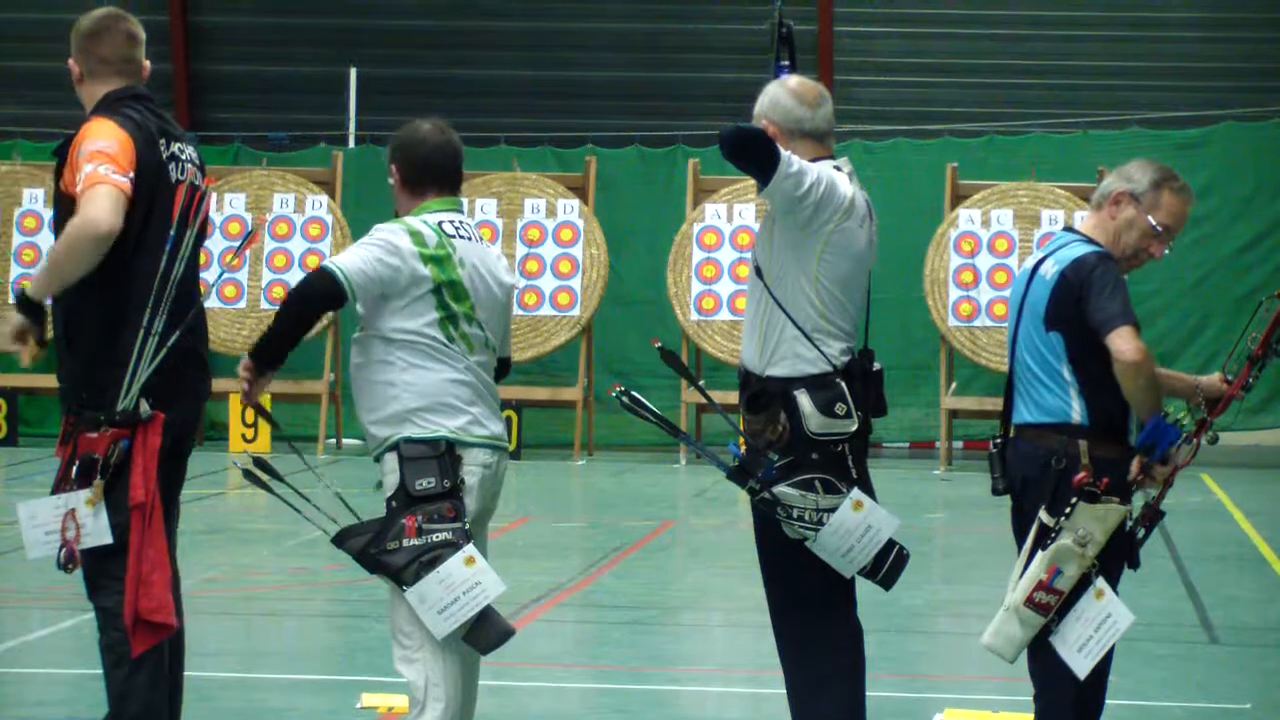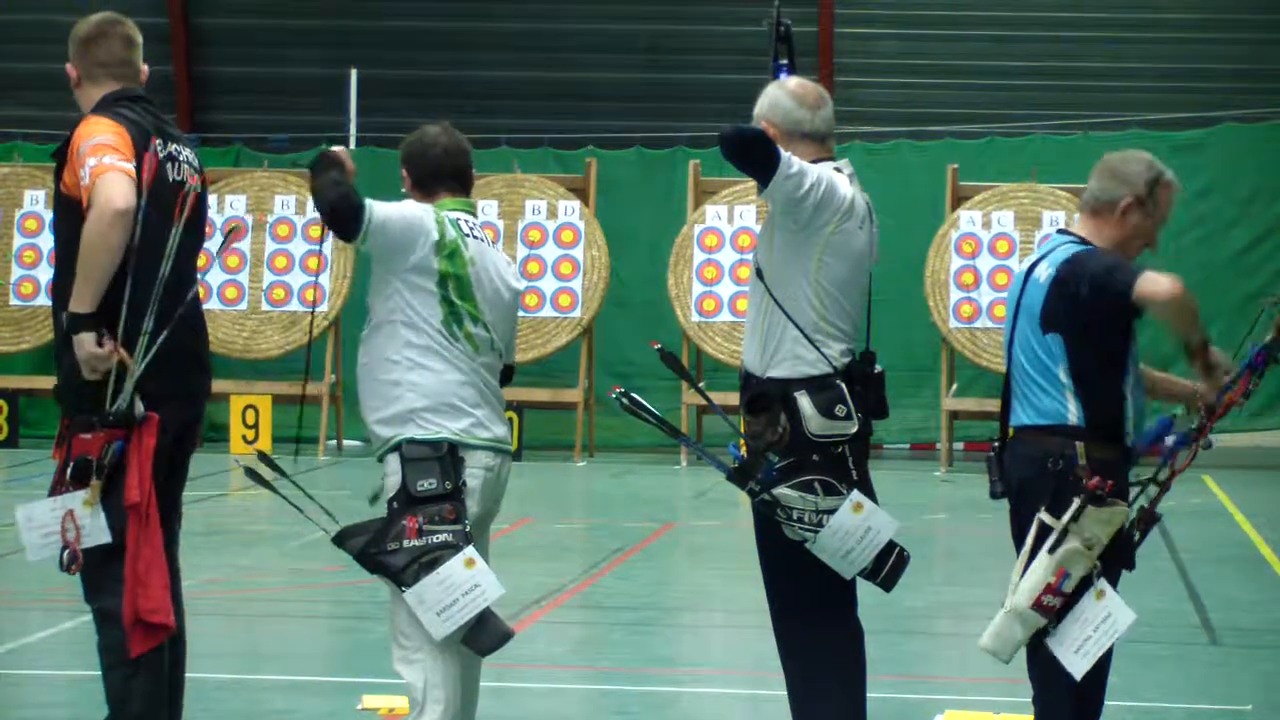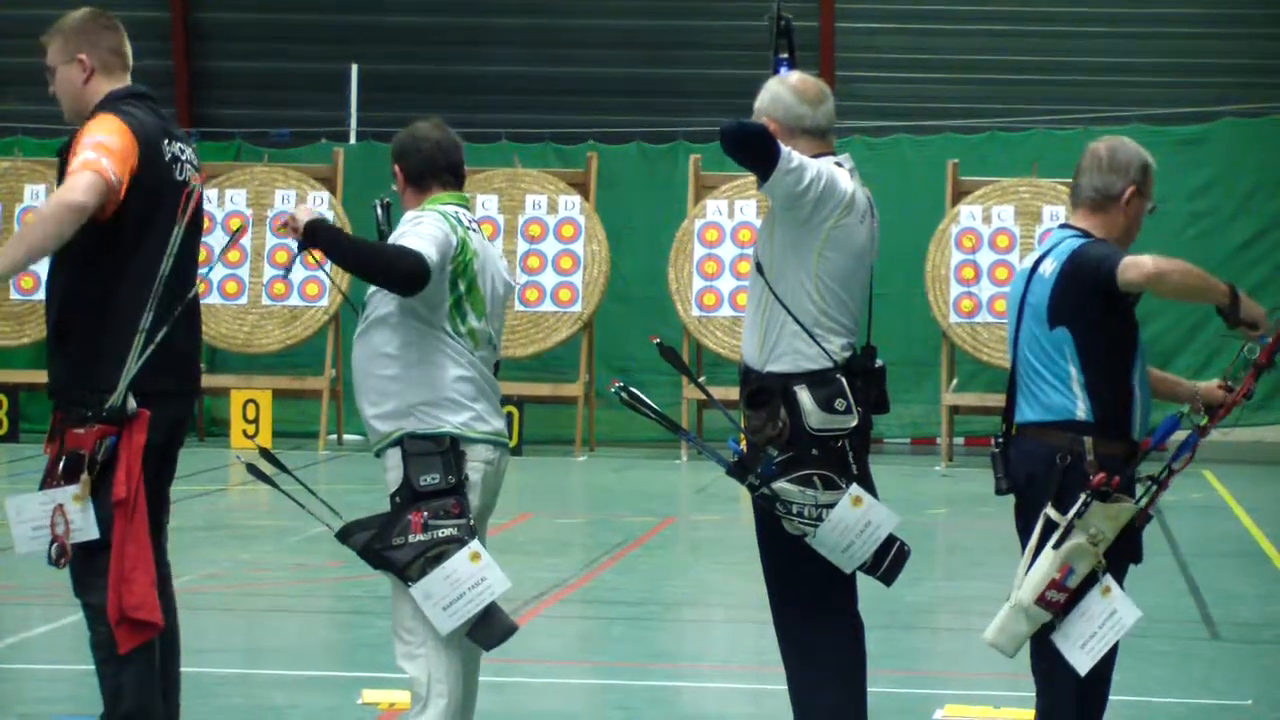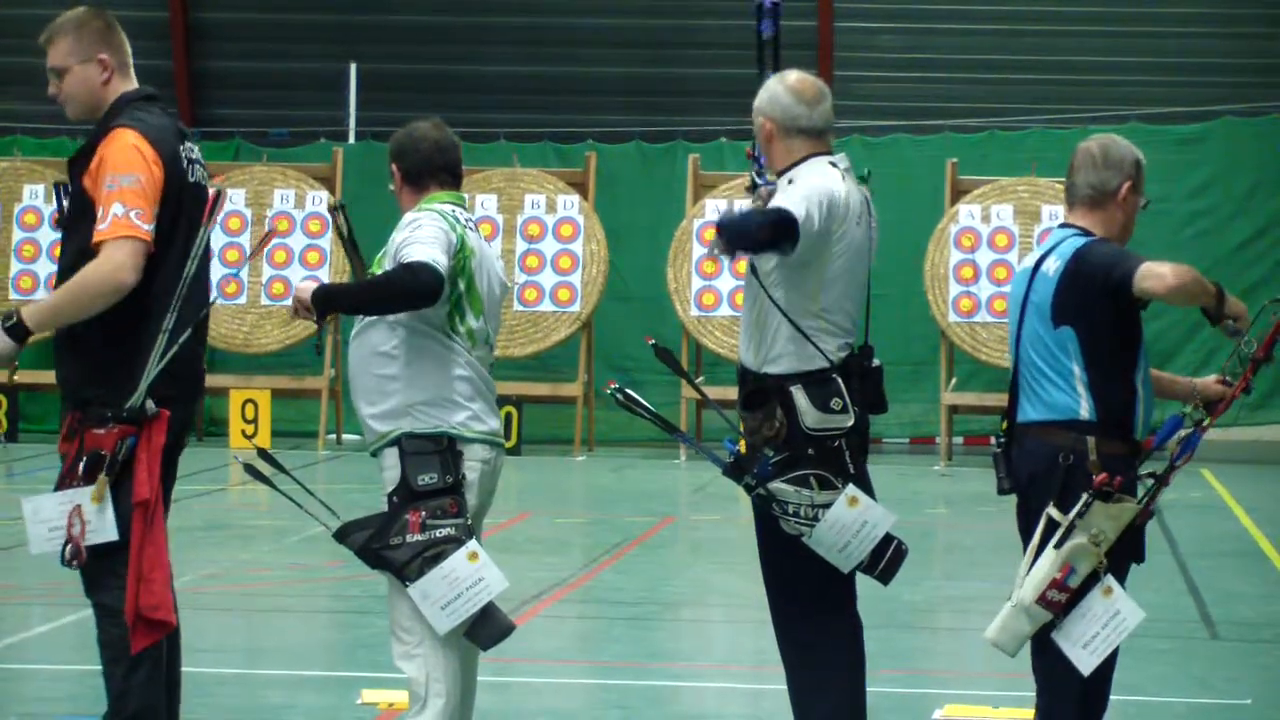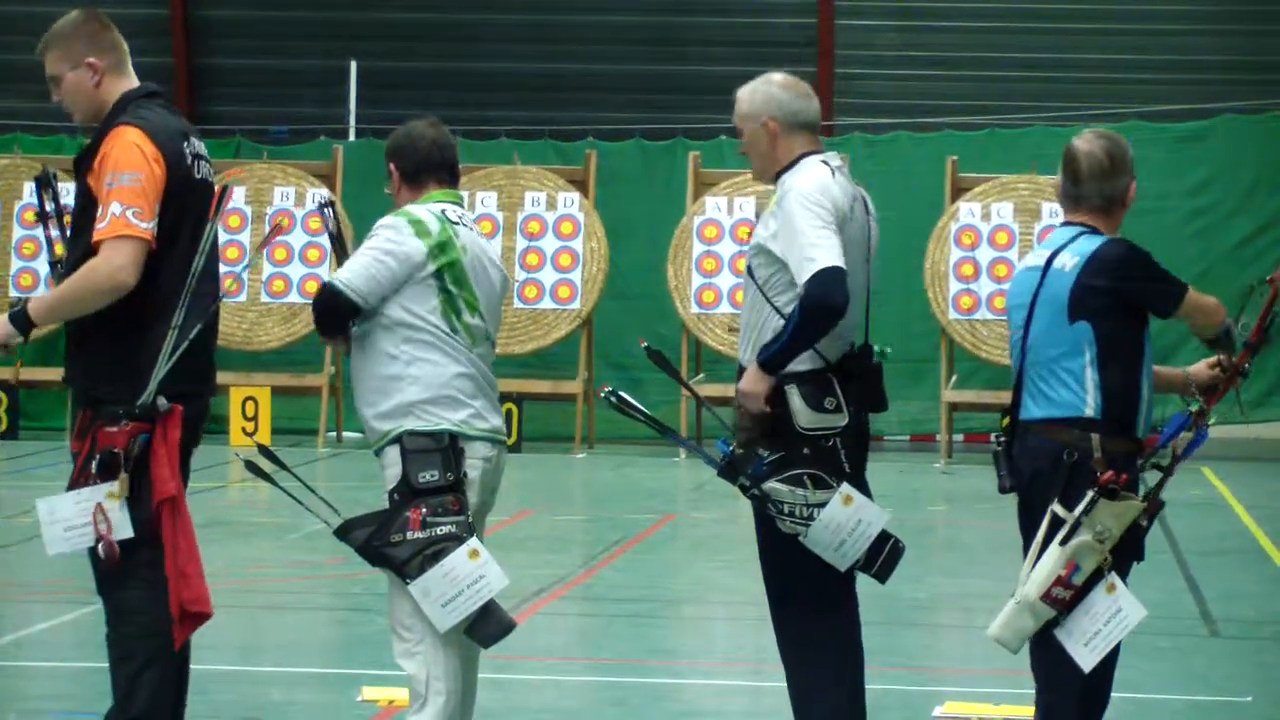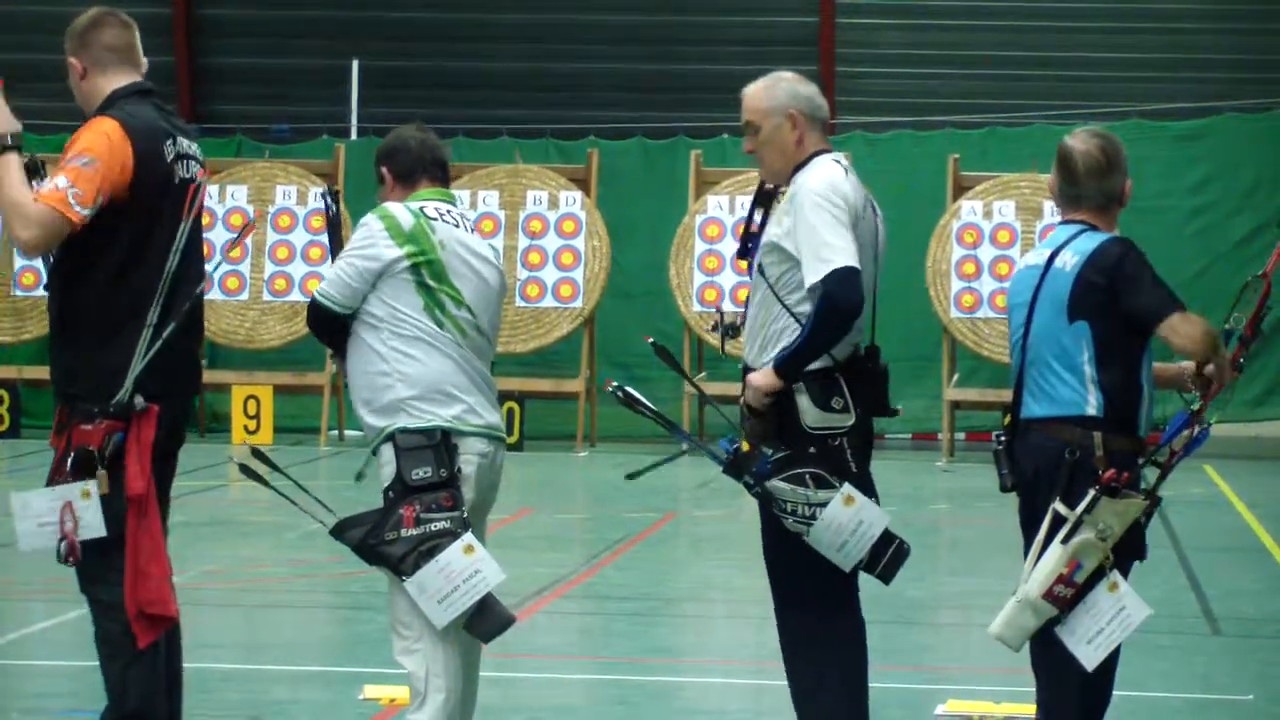
dt=0.7s
person 1, frame 1
left shoulder: (106, 133)
right shoulder: (176, 139)
left elbow: (99, 223)
left hip: (120, 387)
right hip: (172, 379)
left knee: (117, 568)
right knee: (149, 562)
person 1, frame 2
left shoulder: (100, 131)
right shoulder: (176, 143)
left elbow: (114, 208)
left wrist: (80, 318)
left hip: (119, 388)
right hip: (174, 381)
left knee: (117, 573)
right knee: (152, 564)
person 1, frame 3
left shoulder: (112, 127)
right shoulder: (171, 138)
left elbow: (78, 200)
left hip: (112, 388)
right hip: (159, 381)
left knee: (108, 571)
right knee: (141, 561)
person 1, frame 4
left shoulder: (126, 141)
right shoulder: (169, 135)
left elbow: (118, 268)
left hip: (124, 394)
right hip: (154, 387)
left knee: (119, 573)
right knee: (139, 566)
person 1, frame 5
left shoulder: (129, 140)
right shoulder: (176, 133)
left elbow: (119, 268)
right wrist: (74, 243)
left hip: (132, 393)
right hip: (164, 385)
left knee: (129, 570)
right knee: (147, 563)
person 1, frame 6
left shoulder: (109, 132)
right shoulder: (178, 137)
right wrist: (66, 188)
left hip: (113, 388)
right hip: (161, 380)
left knee: (114, 568)
right knee: (140, 560)
person 2, frame 1
left shoulder: (814, 189)
right shoulder: (841, 191)
left elbow: (736, 142)
left wrist: (768, 139)
left hip: (802, 419)
right hip: (816, 407)
left knee: (812, 599)
right knee: (809, 594)
person 2, frame 2
left shoulder: (817, 192)
right shoulder: (843, 192)
left elbow: (738, 143)
left wrist: (763, 136)
left hip: (803, 421)
right hip: (815, 411)
left knee: (812, 601)
right knee: (812, 598)
person 2, frame 3
left shoulder: (817, 186)
right shoulder: (843, 186)
left elbow: (737, 137)
left wrist: (765, 129)
left hip: (804, 417)
right hip: (814, 406)
left knee: (813, 595)
right knee: (810, 592)
person 2, frame 4
left shoulder: (813, 186)
right shoulder: (840, 184)
left elbow: (772, 229)
left wrist: (731, 229)
left hip: (801, 416)
right hip: (820, 408)
left knee: (810, 593)
right knee: (815, 591)
person 2, frame 5
left shoulder: (804, 187)
right shoulder: (841, 185)
left elbow: (826, 297)
left wrist: (762, 368)
left hip: (803, 414)
right hip: (826, 407)
left knee: (807, 590)
right knee: (818, 587)
person 2, frame 6
left shoulder: (817, 186)
right shoulder: (839, 184)
left elbow: (842, 298)
left wrist: (779, 371)
left hip: (810, 415)
right hip: (822, 409)
left knee: (812, 590)
right knee: (816, 588)
person 3, frame 1
left shoulder: (404, 240)
right shoulder: (490, 255)
left elbow: (315, 295)
left wrist: (262, 358)
right hip: (477, 451)
left knee: (425, 624)
person 3, frame 2
left shoulder: (420, 227)
right shoulder: (498, 259)
left elbow: (340, 208)
left wrist: (331, 163)
right hip: (479, 452)
left knee: (425, 624)
person 3, frame 3
left shoulder: (431, 223)
right shoulder: (484, 247)
left elbow: (407, 271)
left wrist: (315, 230)
left hip: (433, 447)
right hip: (469, 444)
left knee: (427, 615)
person 3, frame 4
left shoulder: (429, 222)
right shoulder: (477, 241)
left elbow: (420, 284)
left wrist: (324, 297)
right hip: (464, 444)
left knee: (424, 614)
person 3, frame 5
left shoulder: (411, 226)
right shoulder: (481, 245)
left elbow: (333, 306)
left wrist: (344, 332)
right wrist: (378, 329)
right hip: (472, 443)
left knee: (423, 615)
person 3, frame 6
left shoulder: (390, 223)
right shoulder: (482, 248)
left elbow: (323, 316)
left wrist: (366, 345)
right hip: (477, 442)
left knee: (425, 614)
person 4, frame 1
left shoulder: (1049, 258)
right shoulder: (1092, 266)
right elbow: (1129, 356)
left wrist: (1194, 388)
left hip: (1042, 459)
right hip: (1076, 467)
left knee: (1057, 614)
person 4, frame 2
left shoulder: (1049, 260)
right shoulder: (1086, 267)
right elbow: (1165, 292)
left wrist: (1190, 389)
right wrist: (1201, 350)
left hip: (1046, 463)
right hip: (1074, 470)
left knee: (1060, 615)
person 4, frame 3
left shoulder: (1051, 257)
right shoulder: (1085, 260)
right elbow: (1149, 271)
left wrist: (1192, 393)
right wrist: (1232, 300)
left hip: (1051, 460)
right hip: (1080, 466)
left knee: (1067, 613)
person 4, frame 4
left shoulder: (1046, 259)
right shoulder: (1090, 259)
right elbow: (1167, 279)
left wrist: (1190, 389)
right wrist: (1219, 300)
left hip: (1049, 458)
right hip: (1083, 465)
left knee: (1065, 611)
person 4, frame 5
left shoulder: (1032, 265)
right shoulder: (1111, 259)
right elbow: (1208, 316)
left wrist: (1183, 380)
right wrist: (1221, 331)
left hip: (1041, 453)
right hip: (1087, 461)
person 4, frame 6
left shoulder: (1031, 263)
right shoulder: (1110, 257)
right elbow: (1190, 339)
left wrist: (1176, 377)
right wrist: (1214, 354)
left hip: (1040, 450)
right hip: (1089, 458)
